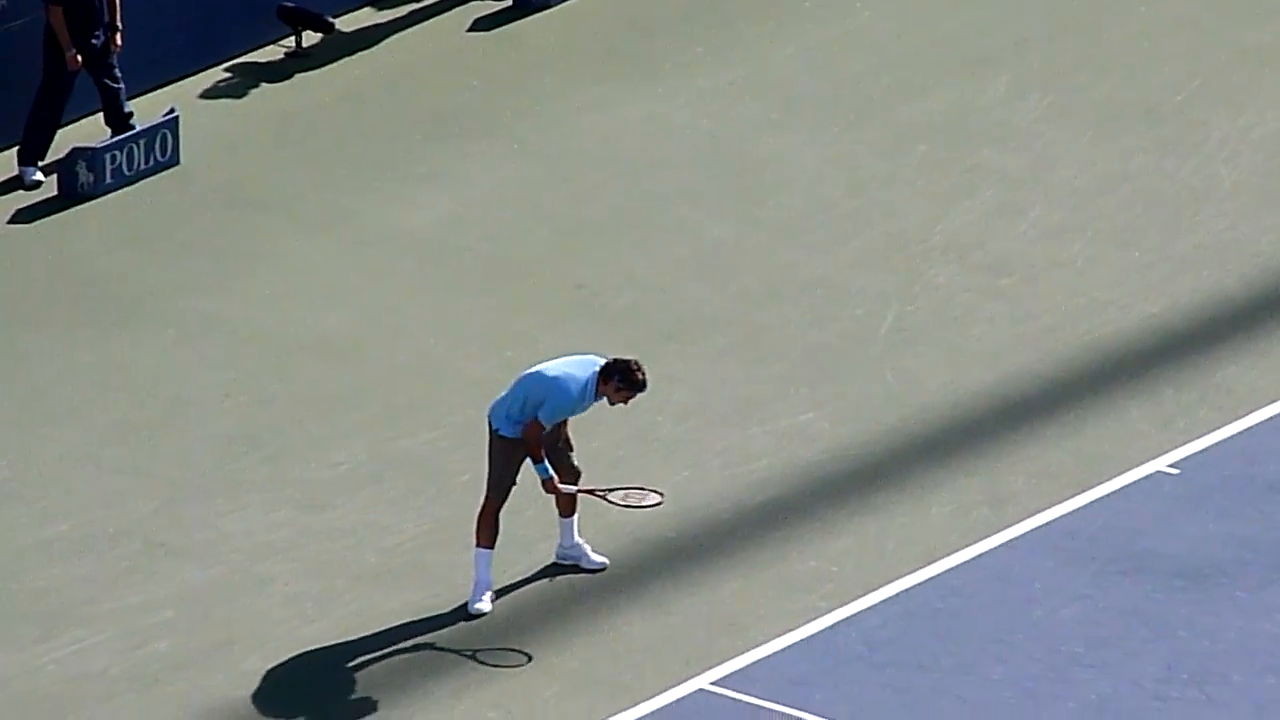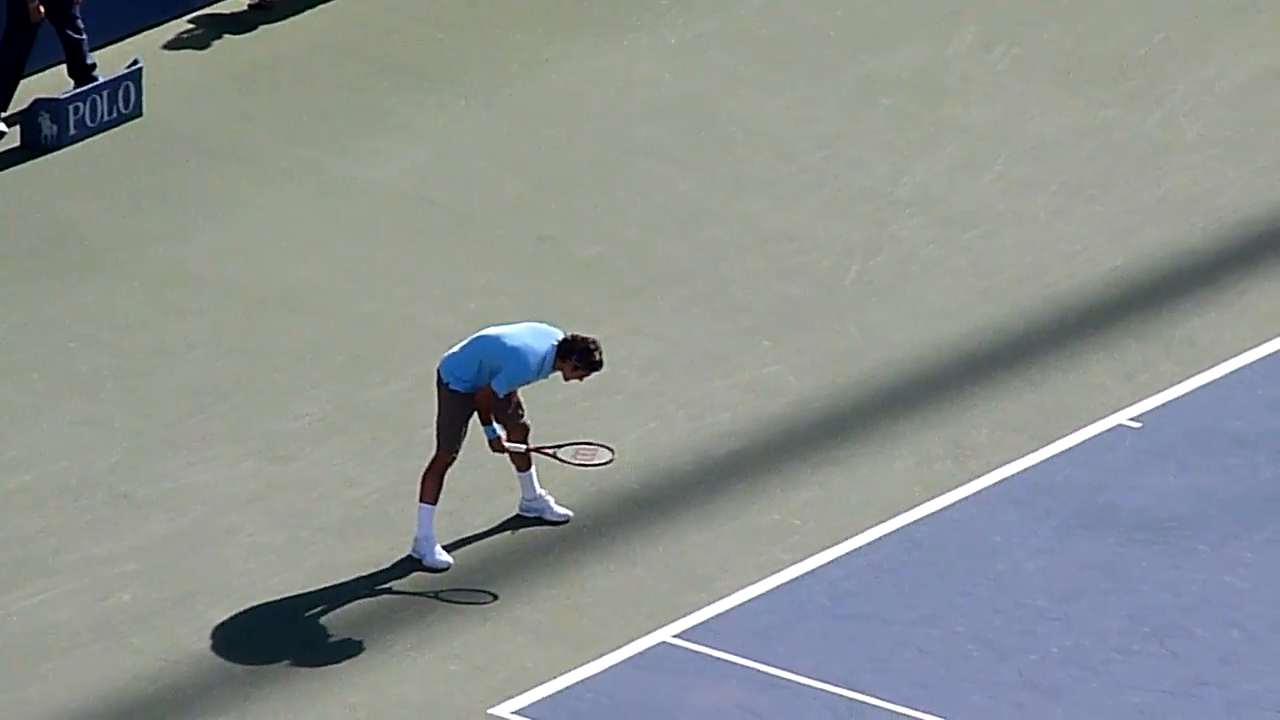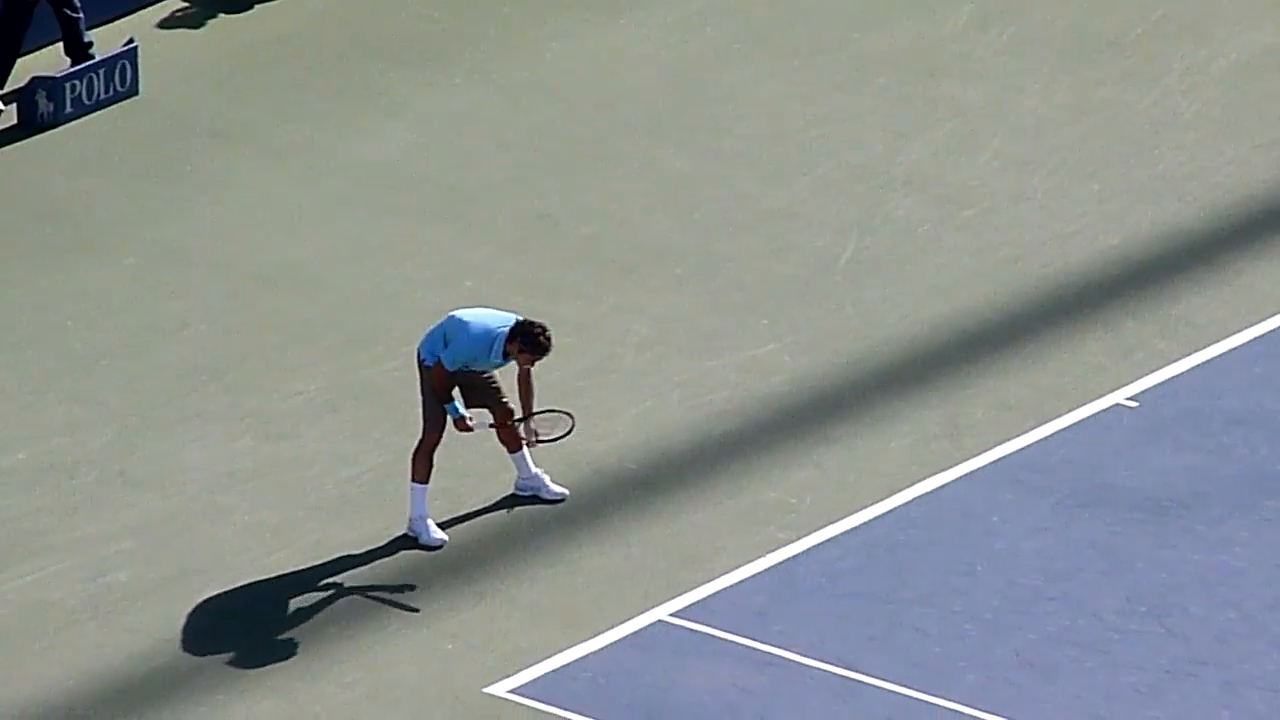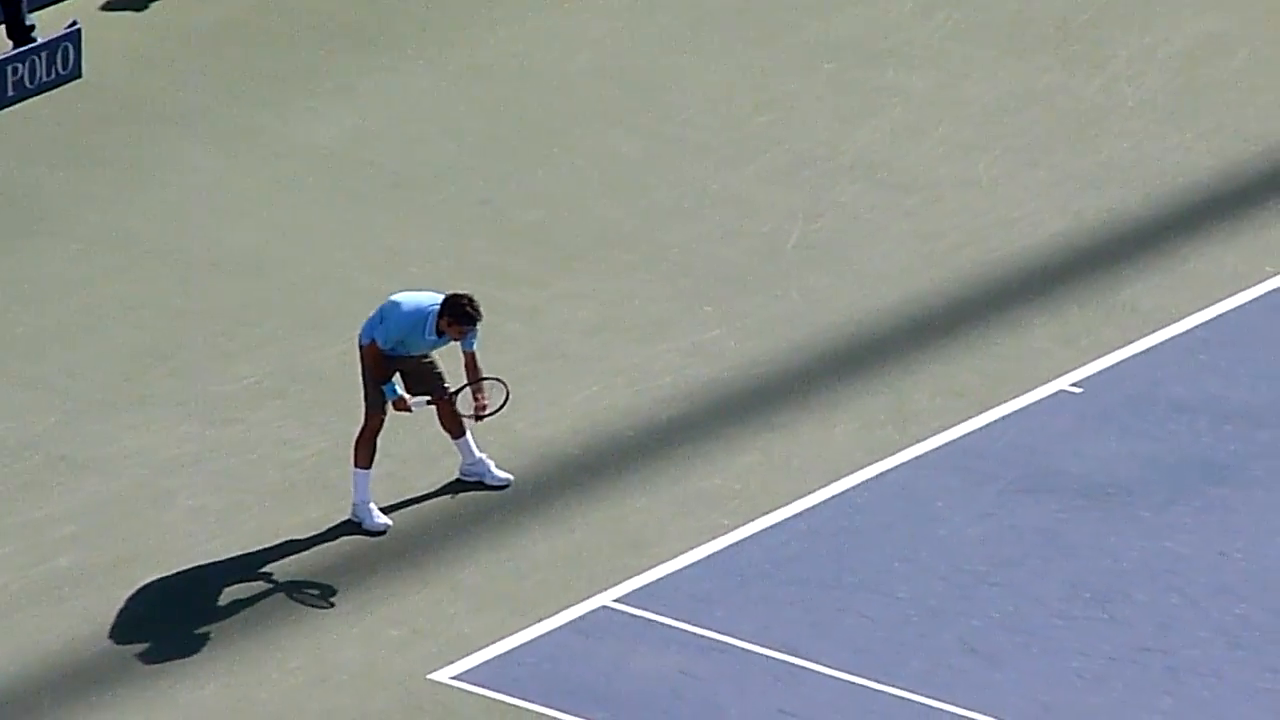
dt=0.4s
person 1, frame 1
left shoulder: (600, 367)
right shoulder: (569, 392)
right elbow: (531, 433)
left wrist: (563, 428)
right wrist: (544, 472)
left hip: (540, 420)
right hip: (509, 427)
left knee: (569, 475)
right knee: (495, 500)
left ankle: (569, 546)
right ankle: (482, 585)
person 1, frame 2
left shoulder: (559, 340)
right shoulder: (526, 365)
right elbow: (483, 399)
left wrist: (512, 391)
right wrist: (492, 433)
left hip: (489, 374)
right hip: (457, 379)
left knee: (519, 429)
right knee: (446, 455)
left ankle: (532, 499)
right ankle: (424, 539)
person 1, frame 3
left shoulder: (524, 340)
right shoulder: (475, 341)
left elbow: (524, 378)
right elbow: (436, 374)
left wrist: (528, 418)
right wrist: (455, 411)
left hip: (474, 363)
right hip: (436, 361)
left knee: (506, 414)
right knee: (433, 433)
left ankle: (528, 478)
right ankle: (418, 518)
person 1, frame 4
left shoulder: (463, 323)
right shoulder: (406, 319)
left elbow: (470, 361)
right elbow: (371, 353)
left wrist: (478, 397)
right wrist: (392, 391)
left hip: (415, 350)
right hip: (378, 350)
left knee: (445, 400)
right knee: (375, 419)
left ankle: (473, 464)
right ankle: (361, 503)
